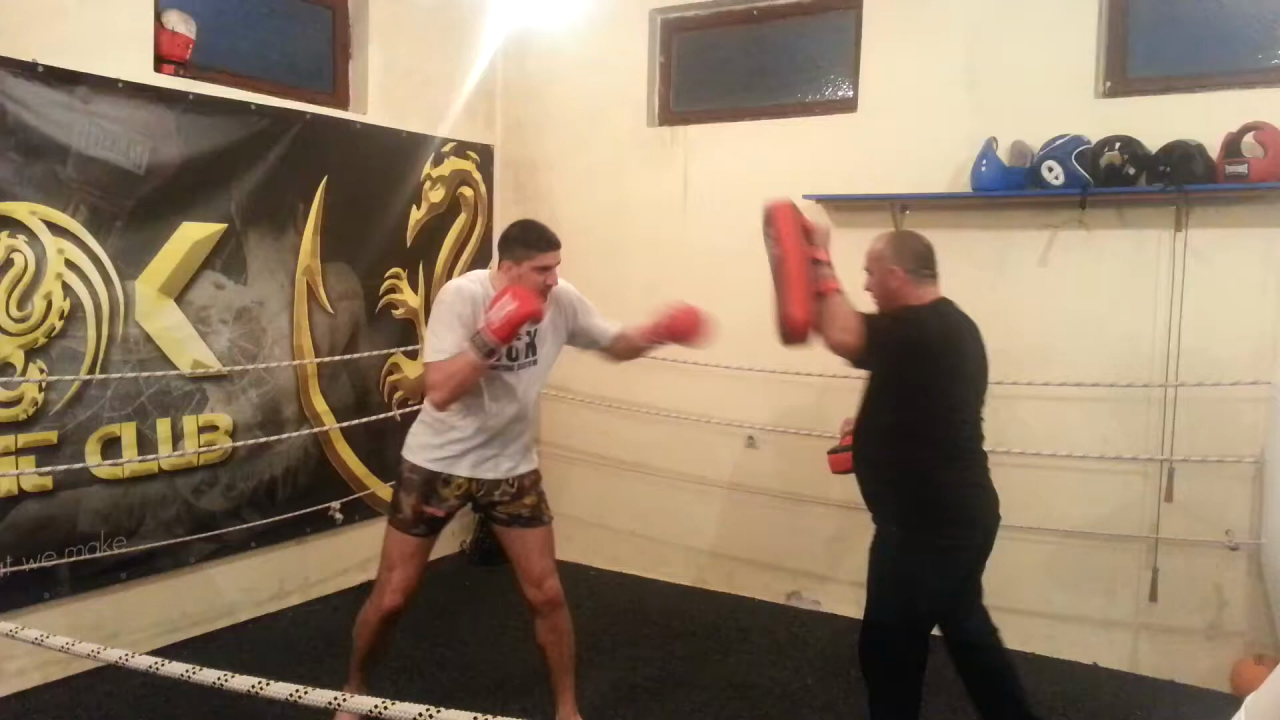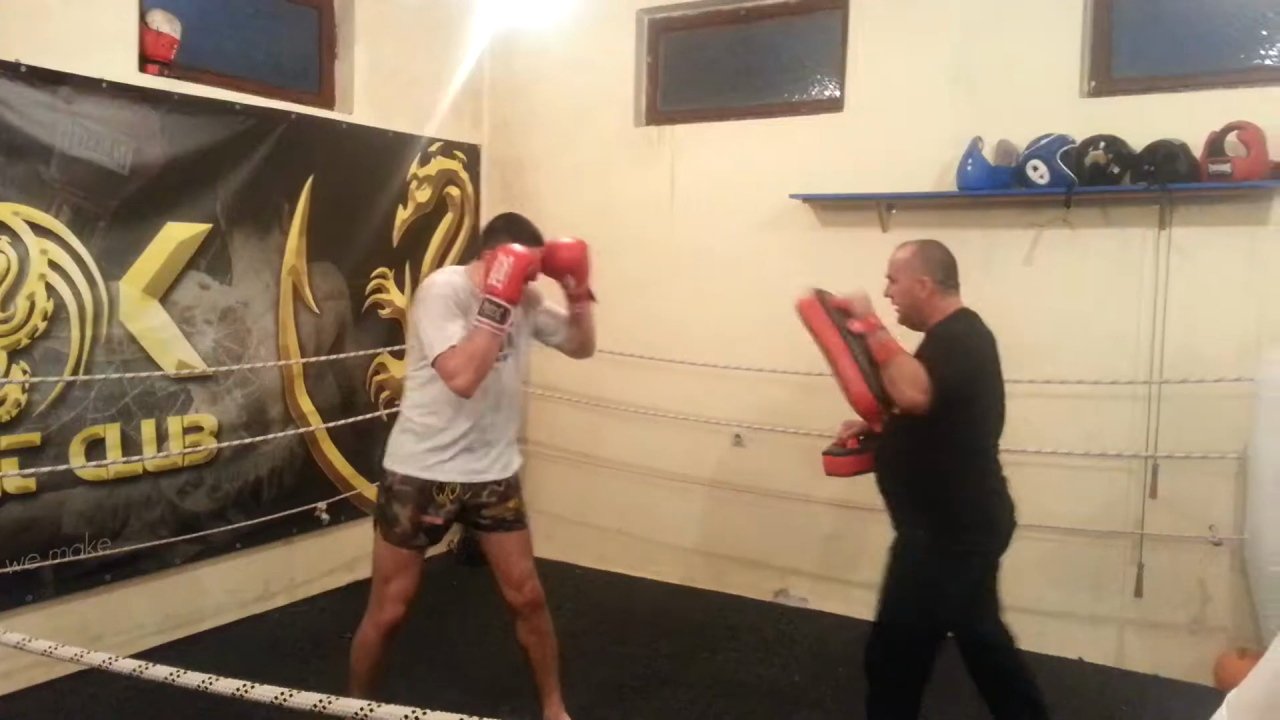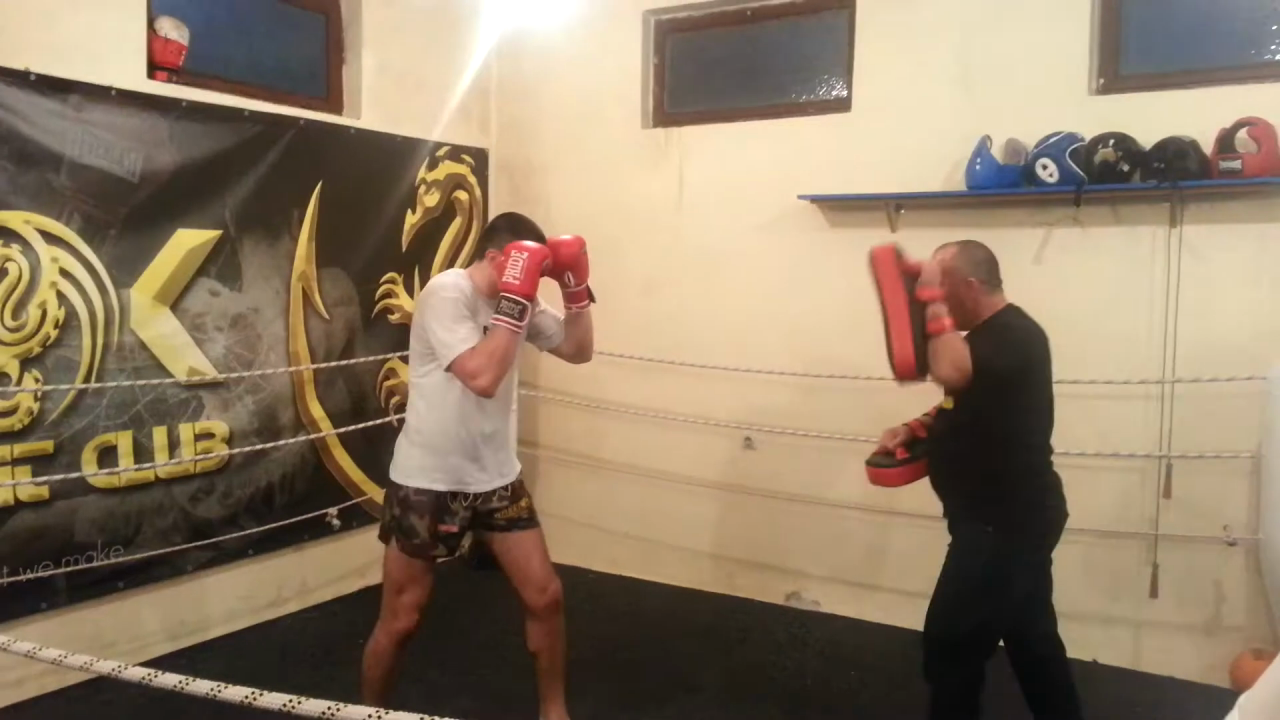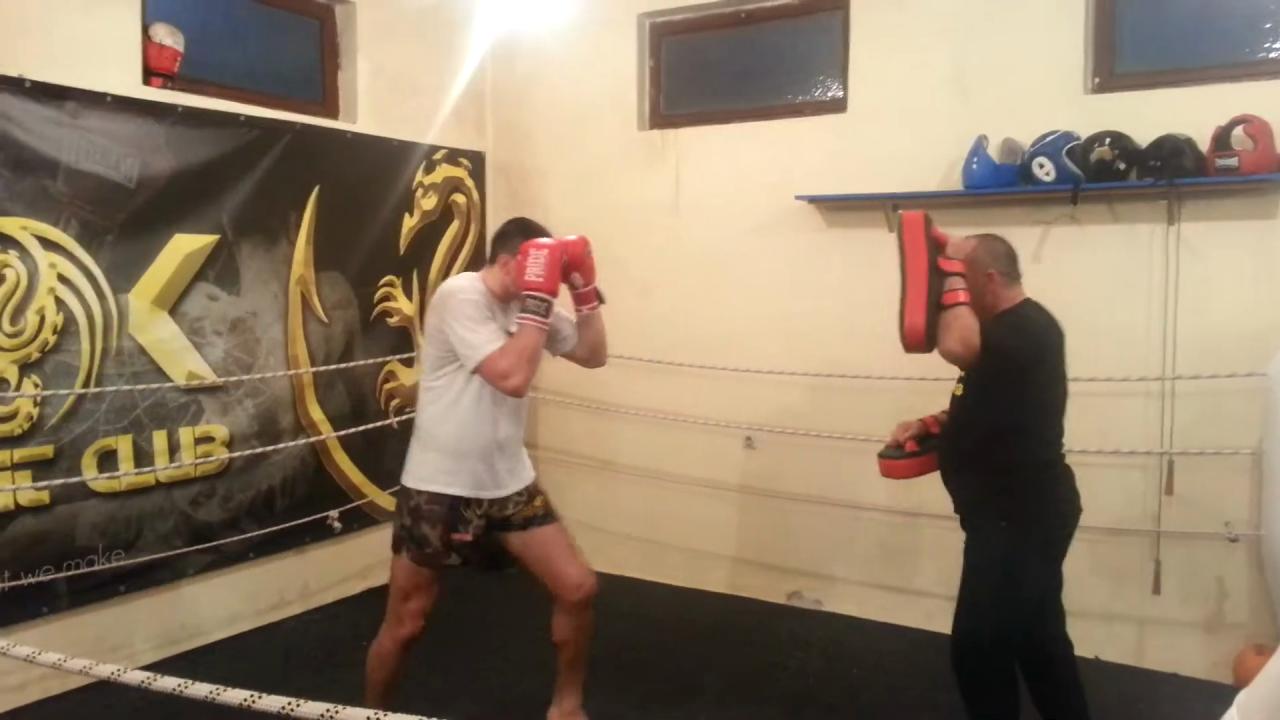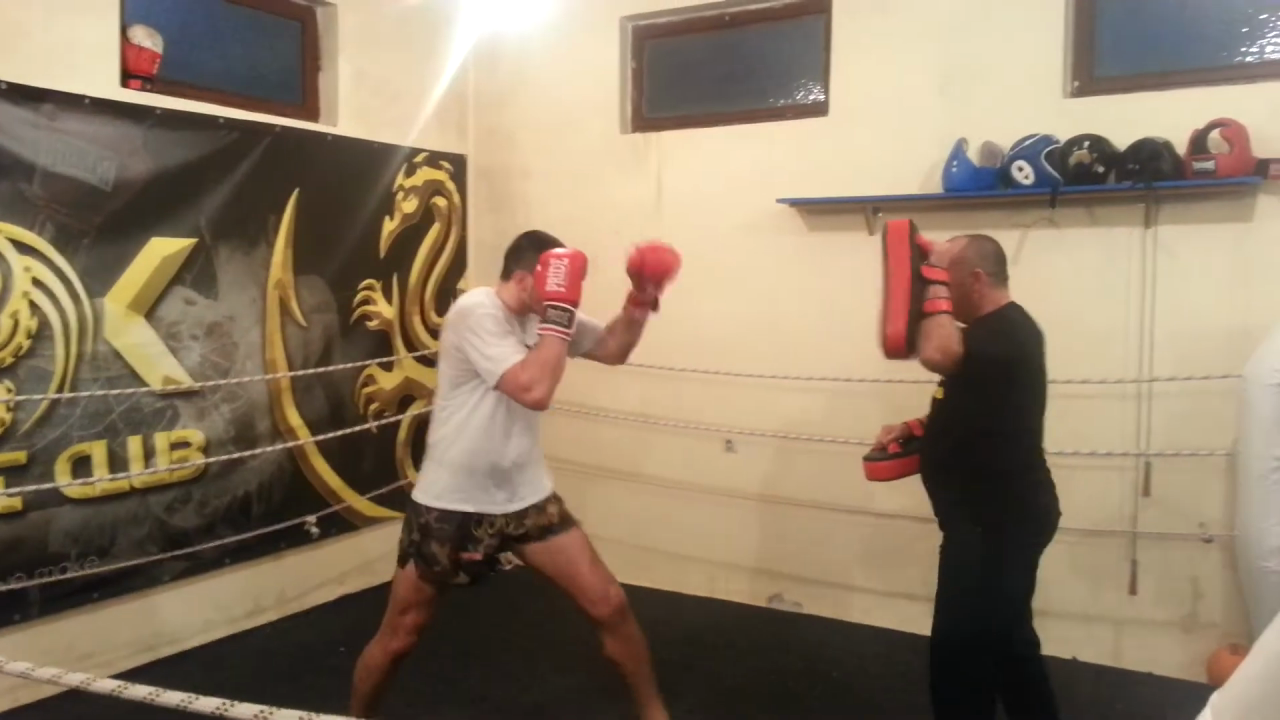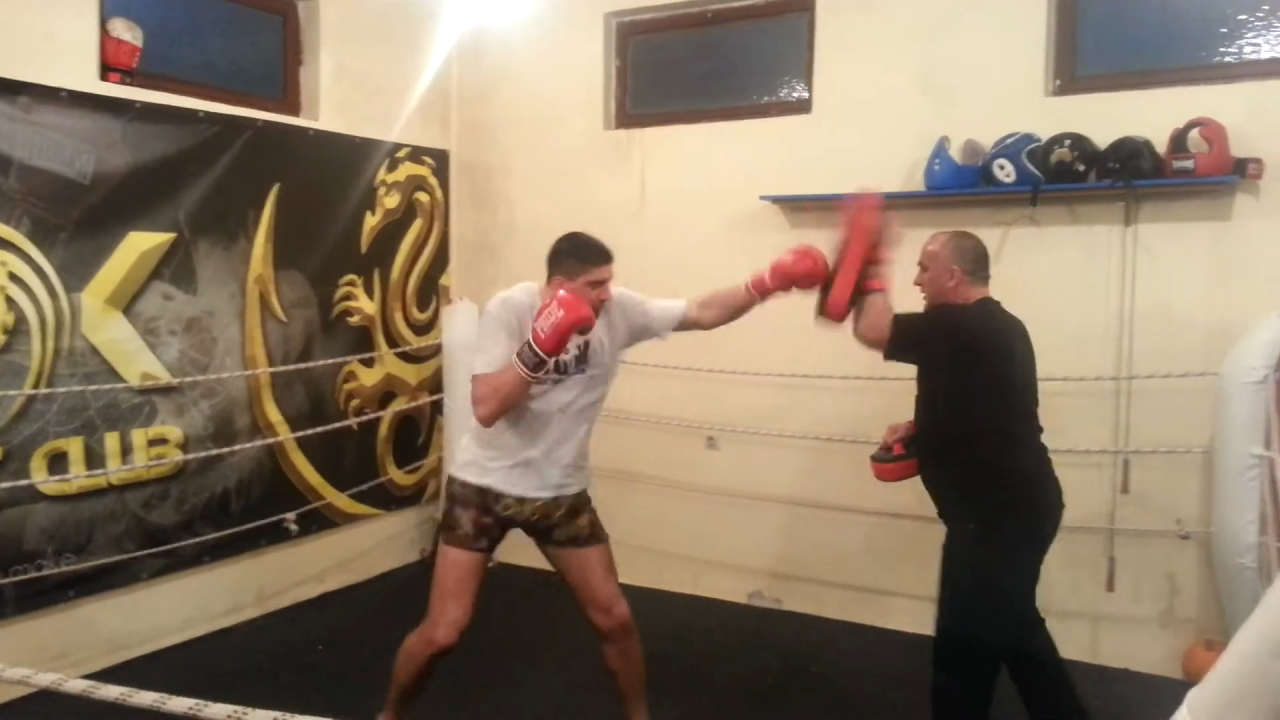
dt=0.2s
person 1, frame 1
left shoulder: (560, 301)
right shoulder: (460, 296)
left elbow: (615, 343)
right elbow: (439, 393)
left wrist: (662, 330)
right wrist: (490, 336)
left hip: (511, 467)
right hip: (437, 462)
left knee: (544, 595)
right knee: (391, 596)
person 1, frame 2
left shoulder: (522, 297)
right shoulder: (442, 290)
left elbow: (580, 345)
right elbow: (463, 378)
left wrist: (577, 286)
right wrist: (498, 303)
left hip: (493, 471)
right hip: (420, 471)
left knee: (527, 596)
right knee: (389, 611)
person 1, frame 3
left shoulder: (515, 299)
right shoulder: (446, 293)
left elbow: (579, 350)
right elbow: (484, 378)
left wrist: (576, 287)
right wrist: (515, 301)
left hip: (497, 477)
right hip: (428, 482)
left knee: (544, 596)
right knee: (401, 619)
person 1, frame 4
left shoulder: (523, 302)
right shoulder: (460, 297)
left elbow: (593, 354)
right elbow: (514, 378)
left wrist: (584, 287)
right wrist: (538, 299)
left hip: (511, 481)
right hip: (441, 487)
left knee: (578, 589)
right knee: (406, 623)
person 1, frame 5
left shoulder: (548, 313)
right shoulder: (475, 313)
left elbow: (611, 349)
right elbow: (535, 394)
left wrist: (644, 294)
right wrist: (557, 312)
left hip: (525, 496)
right hip: (450, 504)
left knee: (609, 606)
right knee: (399, 636)
person 1, frame 6
left shoulder: (617, 307)
right shoulder: (506, 309)
left elbow: (700, 314)
right elbow: (487, 409)
left wrist: (770, 280)
right wrist: (540, 345)
left hip: (559, 488)
right hip: (483, 483)
left knee: (612, 619)
right knee: (444, 630)
person 2, frame 1
left shoulder: (925, 327)
right shoulder: (946, 325)
left elbow: (842, 336)
left wrist: (819, 261)
right wrist: (872, 419)
left hip: (926, 522)
right hip: (956, 513)
left knee: (886, 646)
right knee: (967, 630)
person 2, frame 2
left shoulder: (960, 340)
right shoulder: (953, 336)
left elbow: (913, 394)
left wrist: (873, 329)
right wrist: (874, 425)
left hip: (946, 529)
right hip: (969, 521)
left knee: (896, 650)
right knee: (980, 633)
person 2, frame 3
left shoulder: (1015, 335)
right shoulder: (993, 335)
left elbow: (950, 372)
right elbow: (971, 410)
left wrist: (933, 301)
right wrist: (916, 429)
left hip: (1005, 523)
right hip: (1012, 517)
left knee: (951, 644)
right knee: (1030, 635)
person 2, frame 4
left shoulder: (1029, 327)
right shoulder: (1006, 329)
left elbow: (956, 346)
right elbow: (989, 409)
left wrist: (951, 275)
right wrist: (930, 425)
left hip: (1021, 518)
right hip: (1020, 514)
left knee: (980, 646)
right knee: (1037, 635)
person 2, frame 5
left shoulder: (1008, 331)
right shoulder: (995, 330)
left elbow: (938, 355)
left wrist: (935, 292)
right wrist: (914, 429)
left hip: (997, 520)
right hip: (1002, 514)
left knee: (960, 650)
right knee: (1006, 636)
person 2, frame 6
left shoulder: (965, 323)
right shoulder: (989, 325)
left elbow: (871, 331)
left wrist: (874, 261)
right wrist: (919, 428)
left hip: (998, 514)
right hip: (1019, 505)
left knee: (965, 647)
right knee: (1016, 626)
